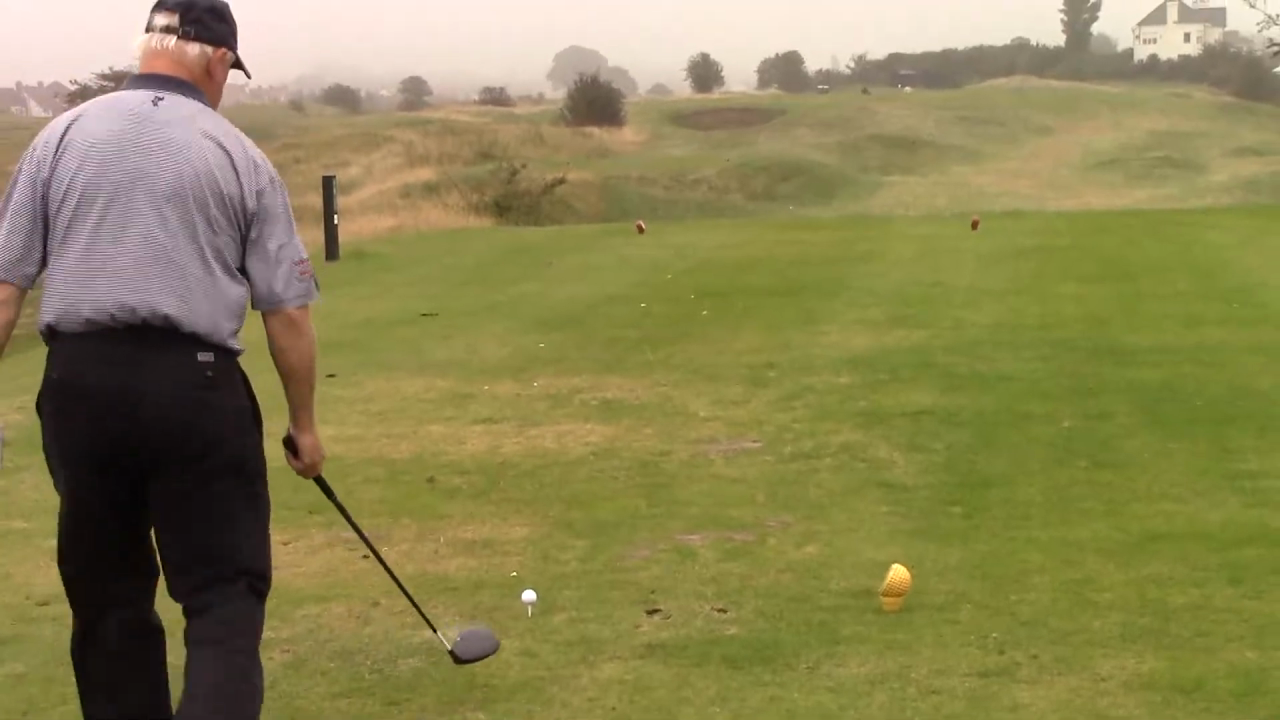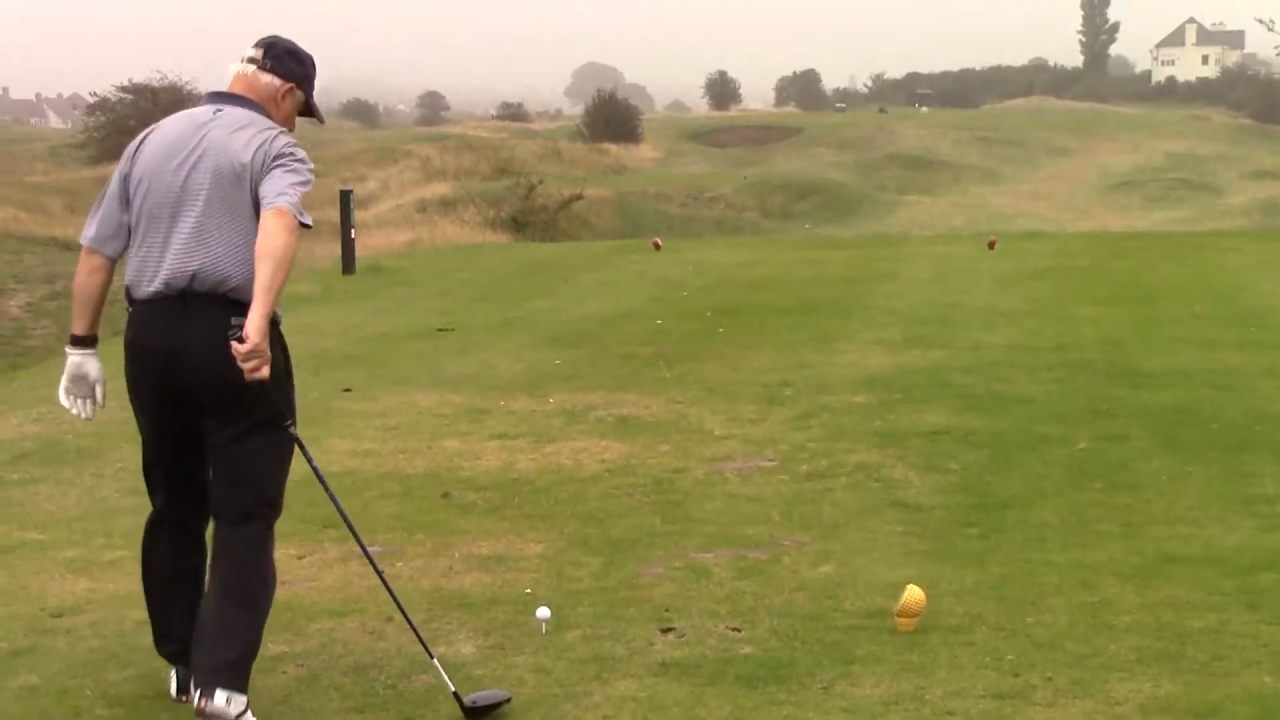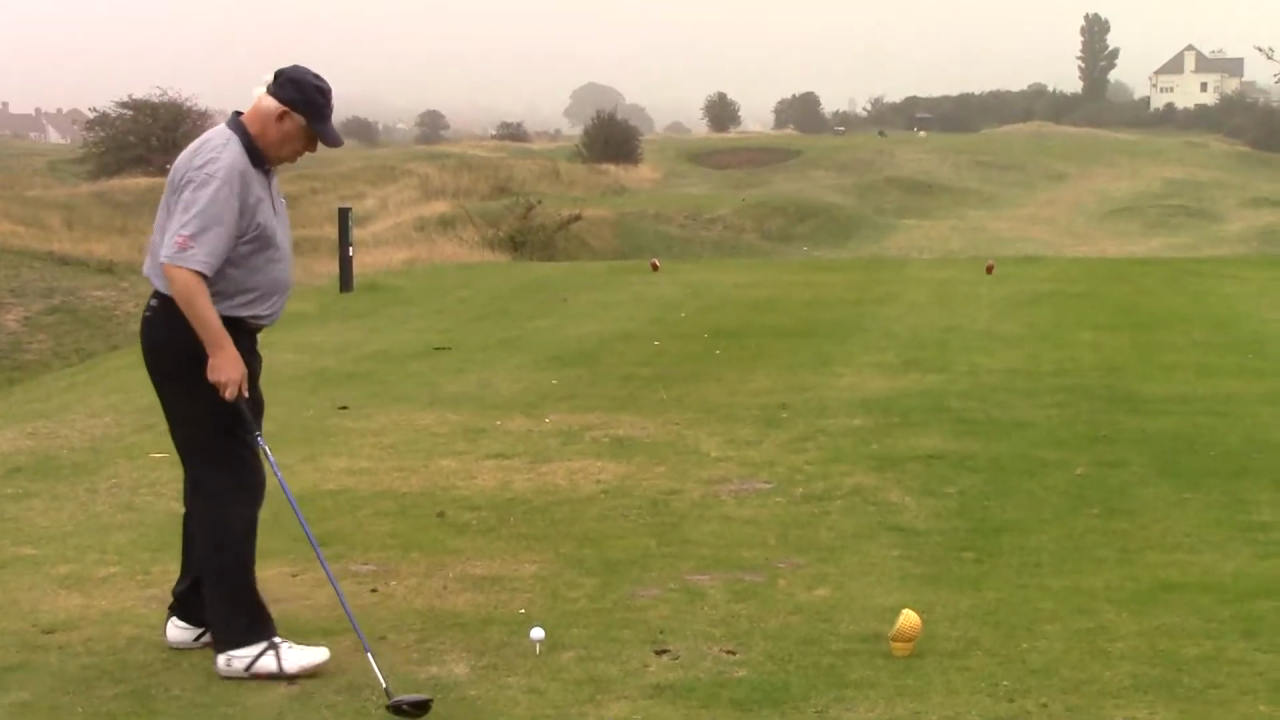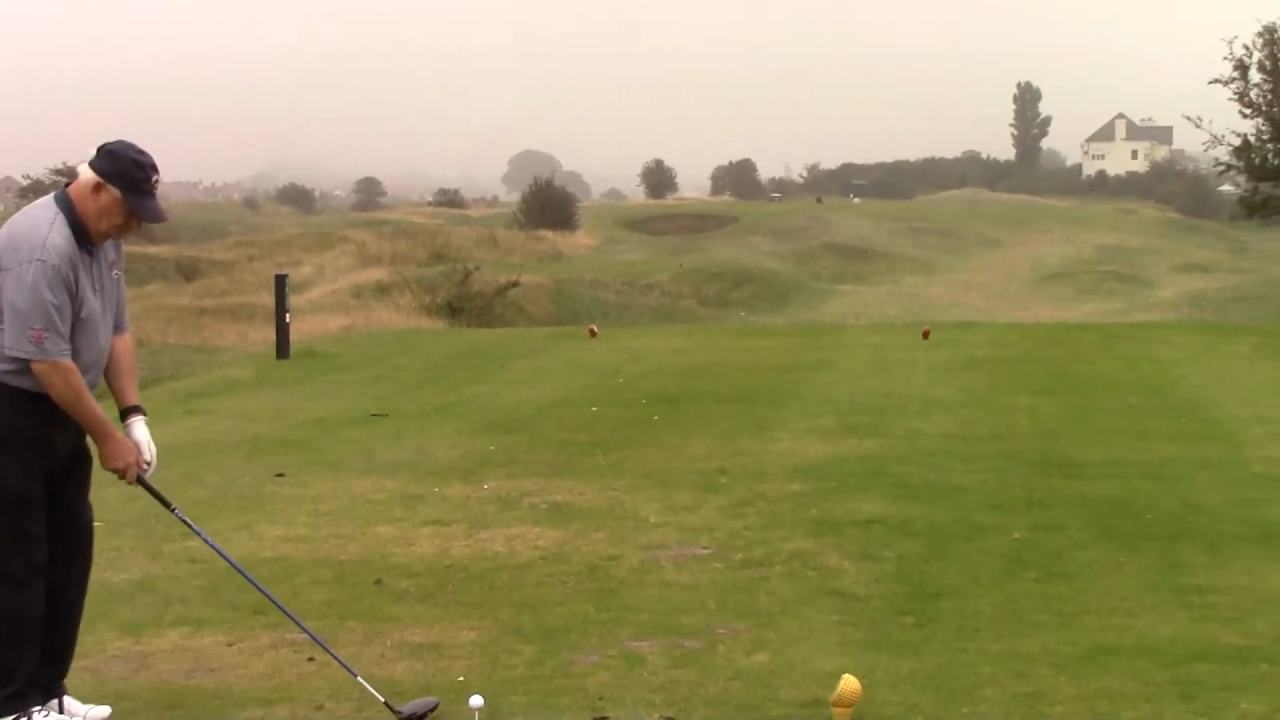
dt=1s
person 1, frame 1
left shoulder: (63, 134)
right shoulder: (242, 158)
right elbow: (286, 311)
right wrist: (304, 423)
left hip: (81, 386)
right hip: (195, 391)
left knee: (108, 594)
right knee: (223, 593)
person 1, frame 2
left shoulder: (152, 139)
right shoulder: (277, 149)
left elbow: (97, 248)
right elbow: (277, 224)
left wrist: (82, 347)
right wrist: (261, 320)
left hip: (152, 337)
right hip: (230, 340)
left knee: (176, 505)
right knee: (243, 521)
left ankle: (187, 662)
person 1, frame 3
left shoulder: (248, 160)
right shoulder: (222, 166)
right elbow: (181, 265)
right wrist: (221, 350)
left hip: (216, 334)
right hip: (194, 337)
left knee: (217, 471)
right knee: (231, 478)
left ankle: (195, 614)
right ankle: (242, 639)
person 1, frame 4
left shoulder: (104, 240)
left elbow: (115, 333)
right elbow: (48, 361)
left wrist: (135, 418)
right wrist: (107, 436)
left hip: (55, 412)
left knee: (70, 547)
